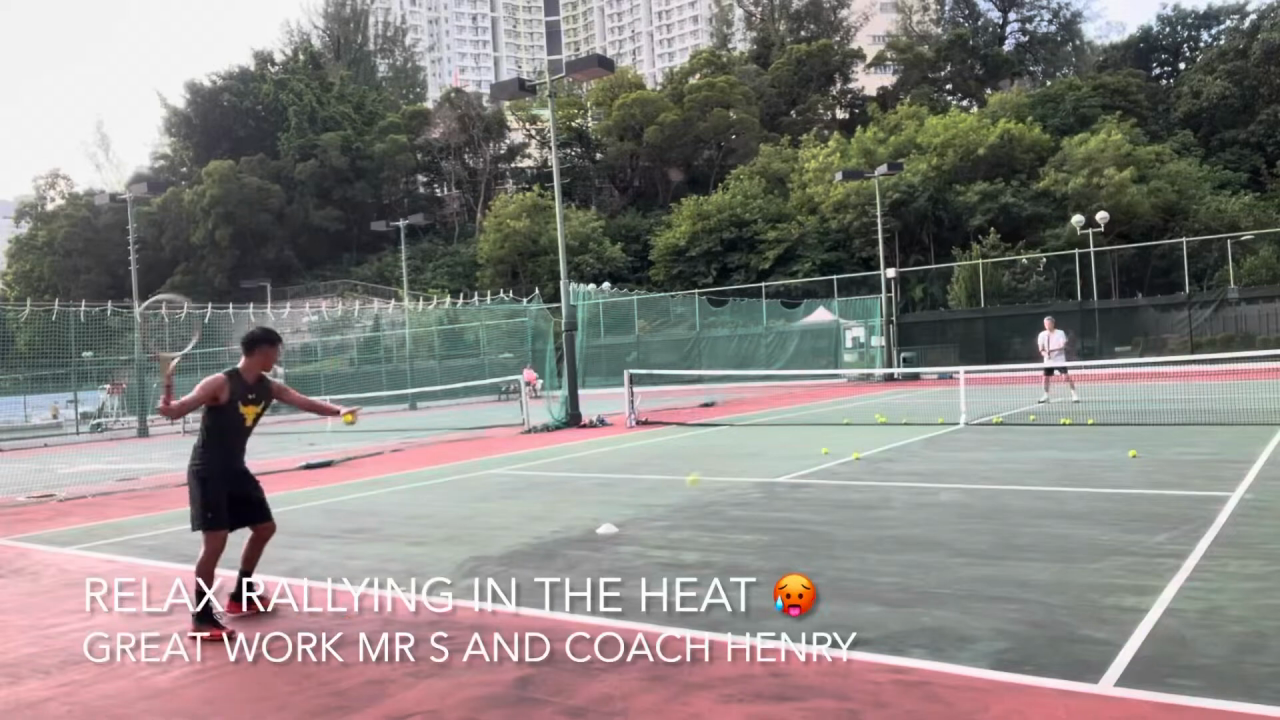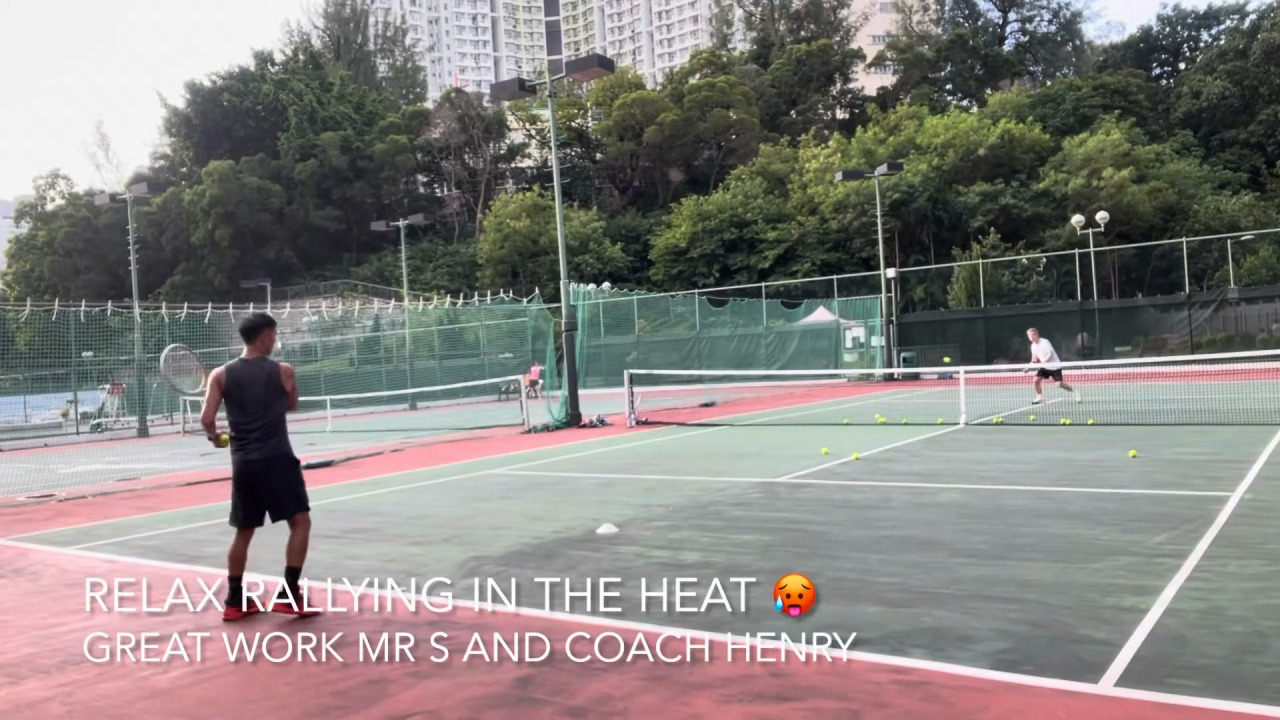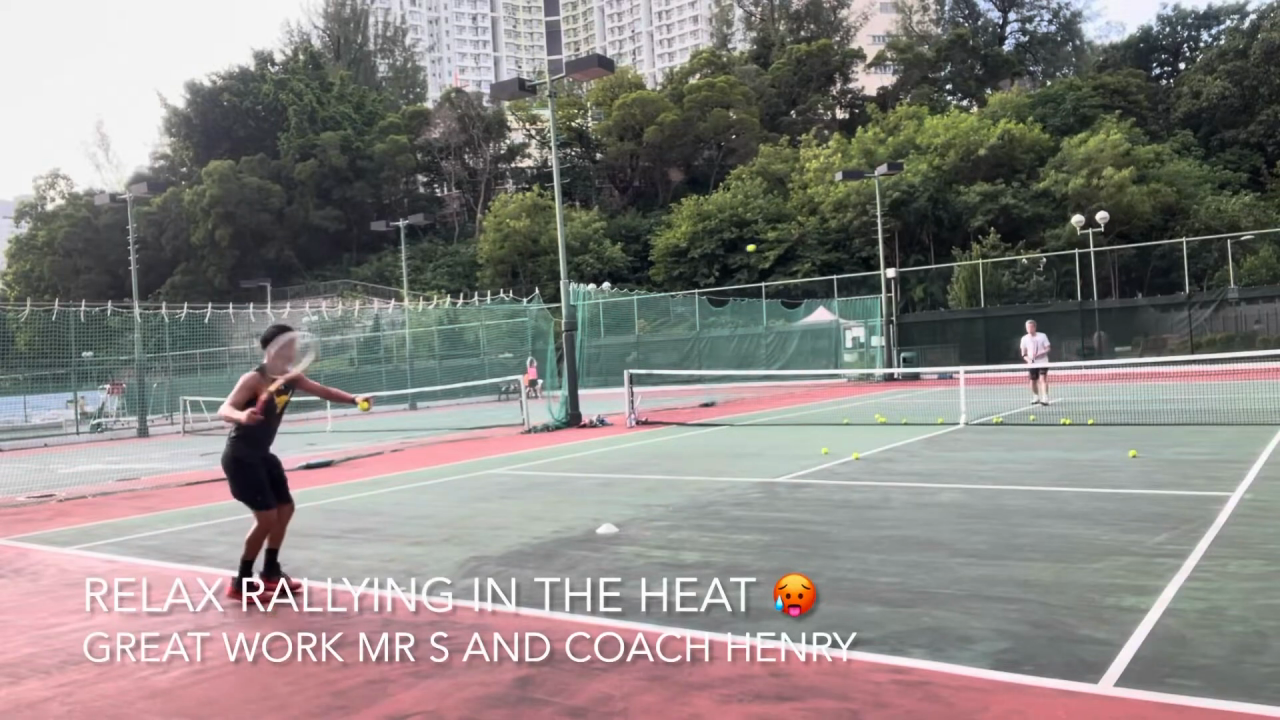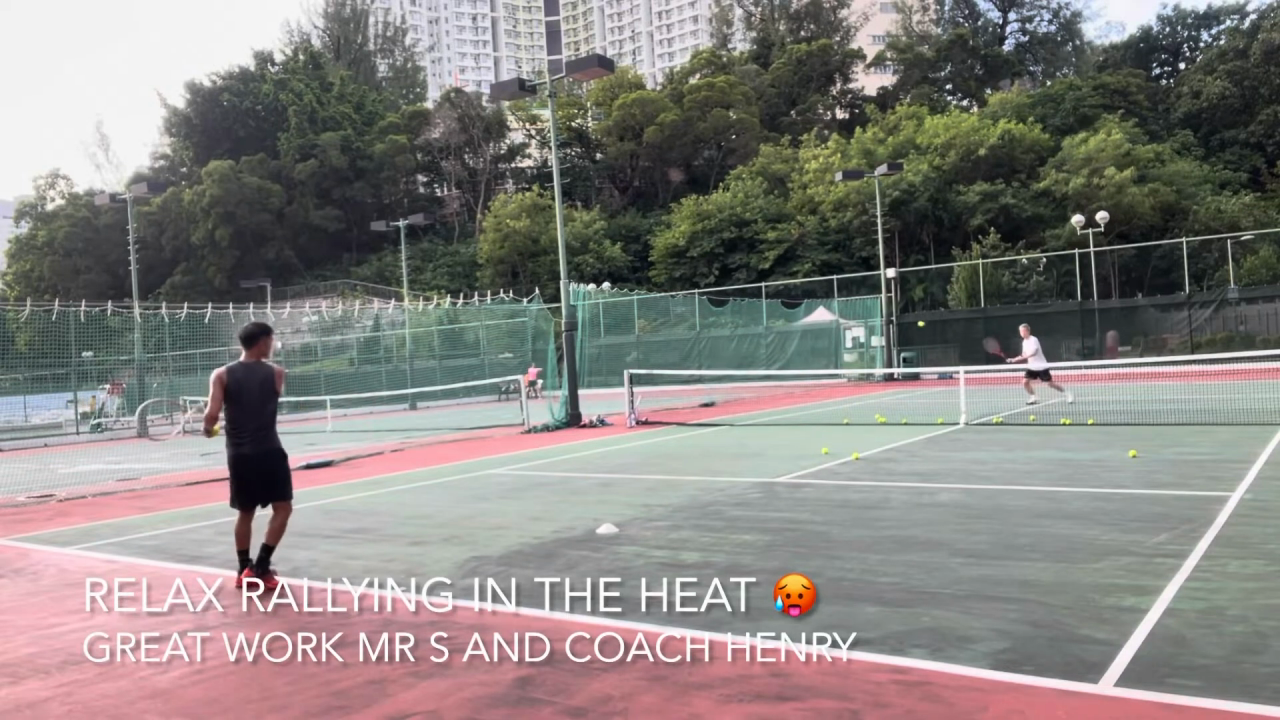
dt=1s
person 1, frame 1
left shoulder: (270, 387)
right shoulder: (220, 383)
left elbow: (308, 403)
right elbow: (182, 407)
left wrist: (339, 412)
right wrist: (167, 407)
left hip: (236, 470)
right hip: (208, 470)
left knee: (264, 529)
right knee: (215, 543)
left ankle: (238, 598)
right ankle: (202, 617)
person 1, frame 2
left shoulder: (221, 375)
right shoulder: (284, 372)
left elbow: (207, 420)
left wrist: (214, 436)
left hip: (243, 463)
right hip: (277, 459)
left knee: (243, 531)
right knee: (300, 523)
left ankle: (235, 602)
right ankle: (289, 596)
person 1, frame 3
left shoulder: (290, 378)
right shoulder: (254, 380)
left elbow: (323, 390)
right elbow: (226, 409)
left wrist: (355, 400)
right wrist: (241, 416)
left hip: (261, 456)
right hip: (241, 457)
left knee: (284, 509)
right knee: (266, 518)
left ankle: (271, 573)
right ankle: (242, 583)
person 1, frame 4
left shoulder: (222, 375)
right shoulder: (275, 373)
left elbow: (212, 415)
left wrist: (208, 428)
left hip: (238, 454)
right hip: (268, 452)
left knee: (244, 513)
right knee: (282, 509)
left ankle: (246, 570)
right ankle: (260, 568)
